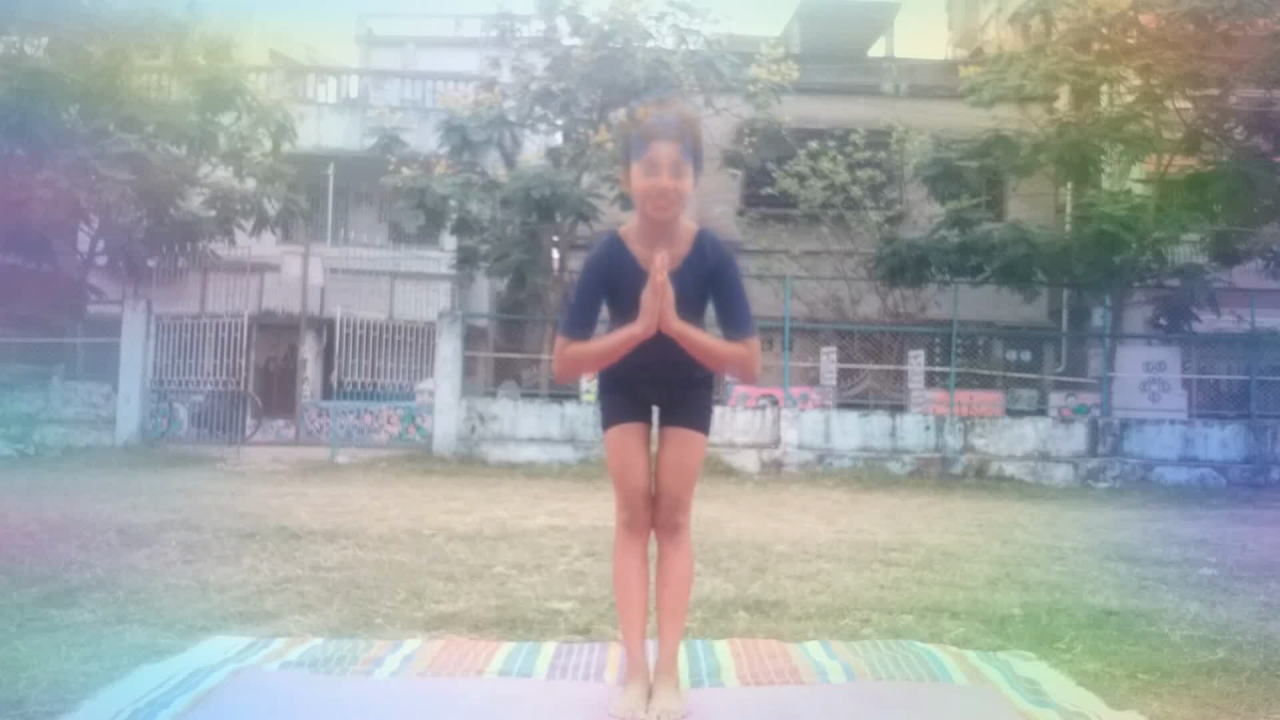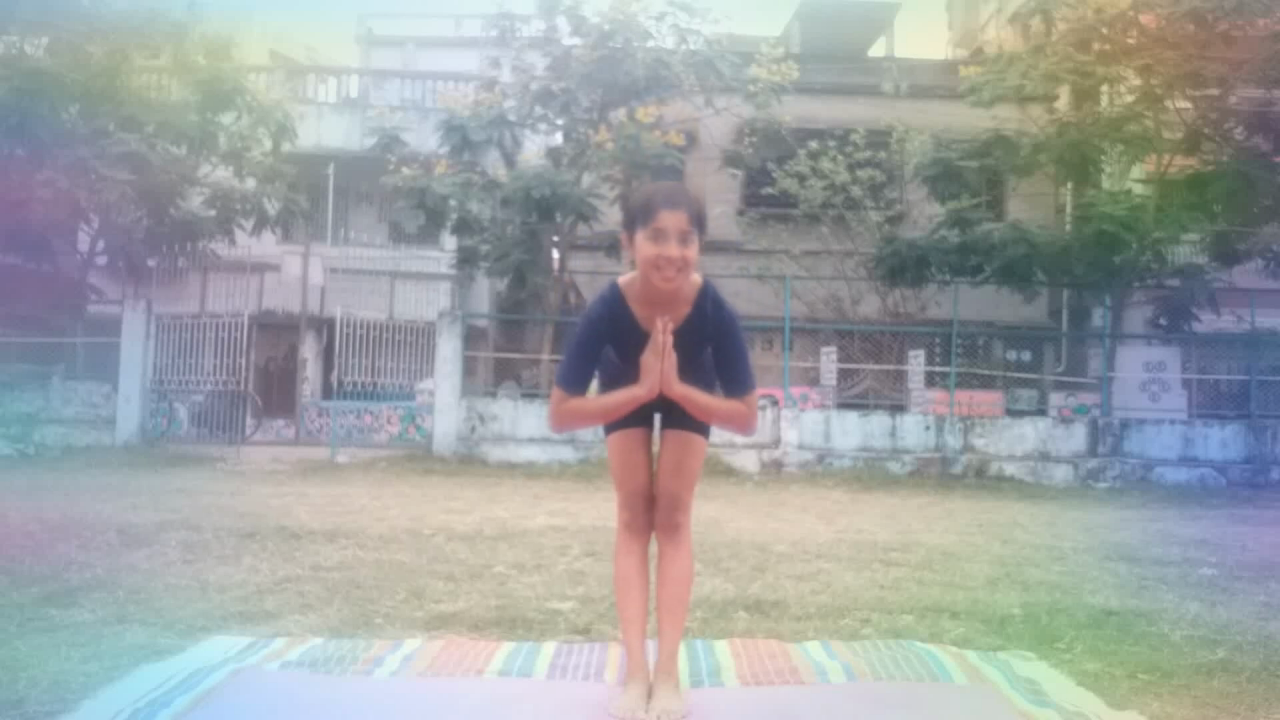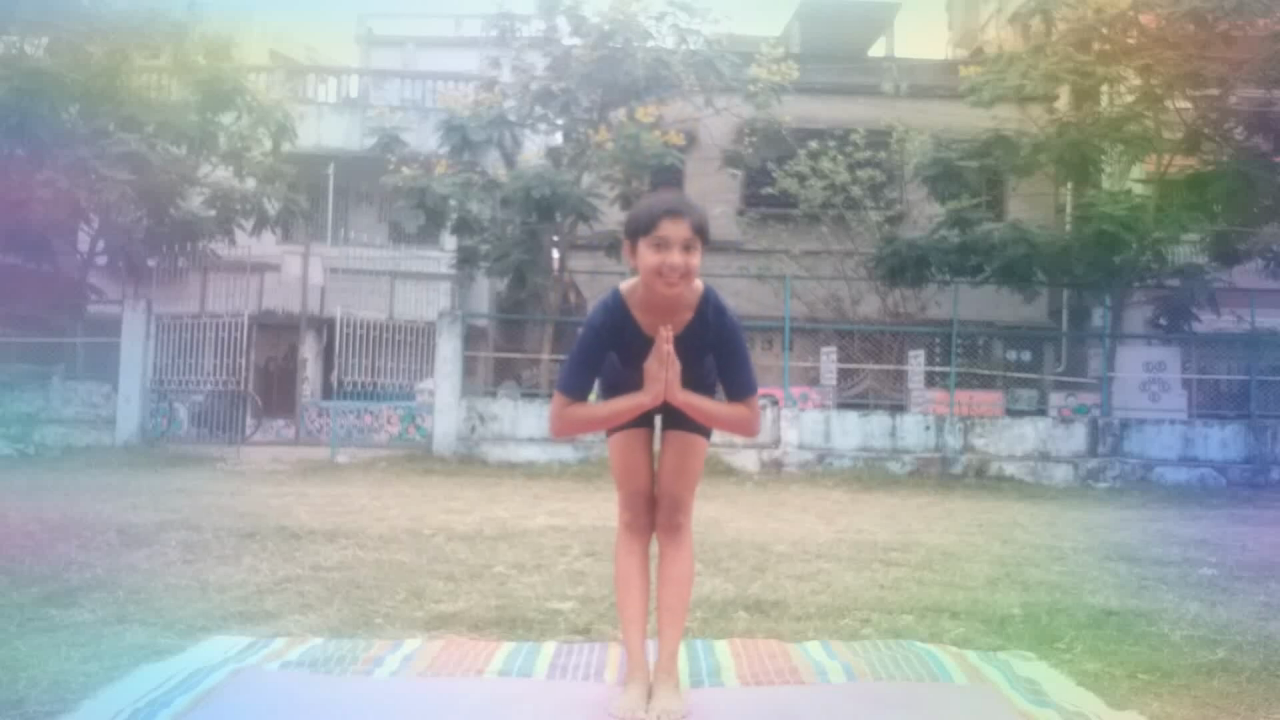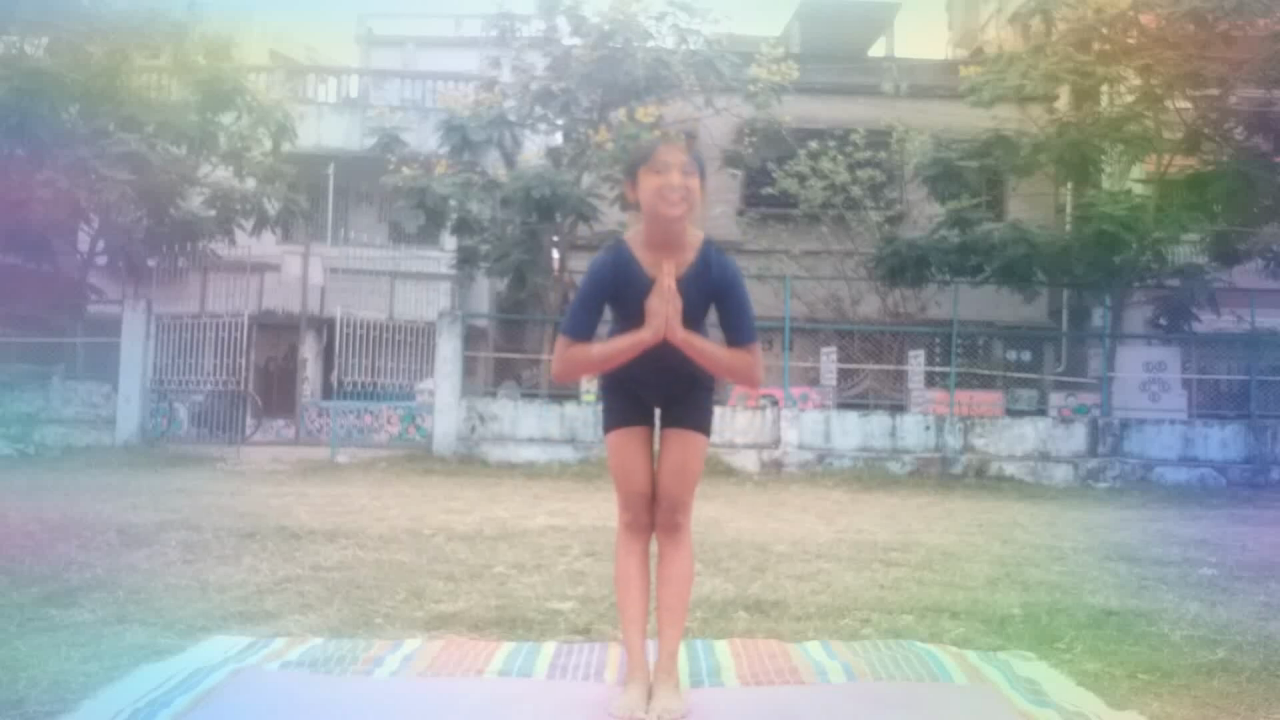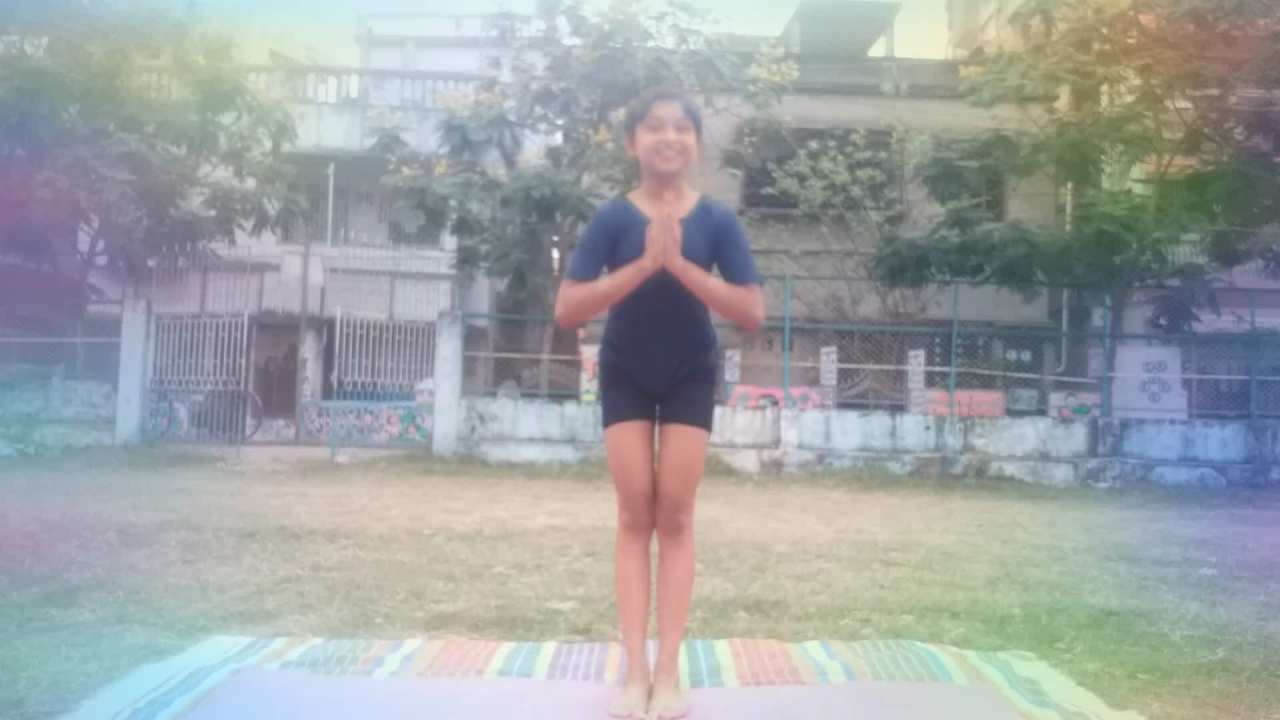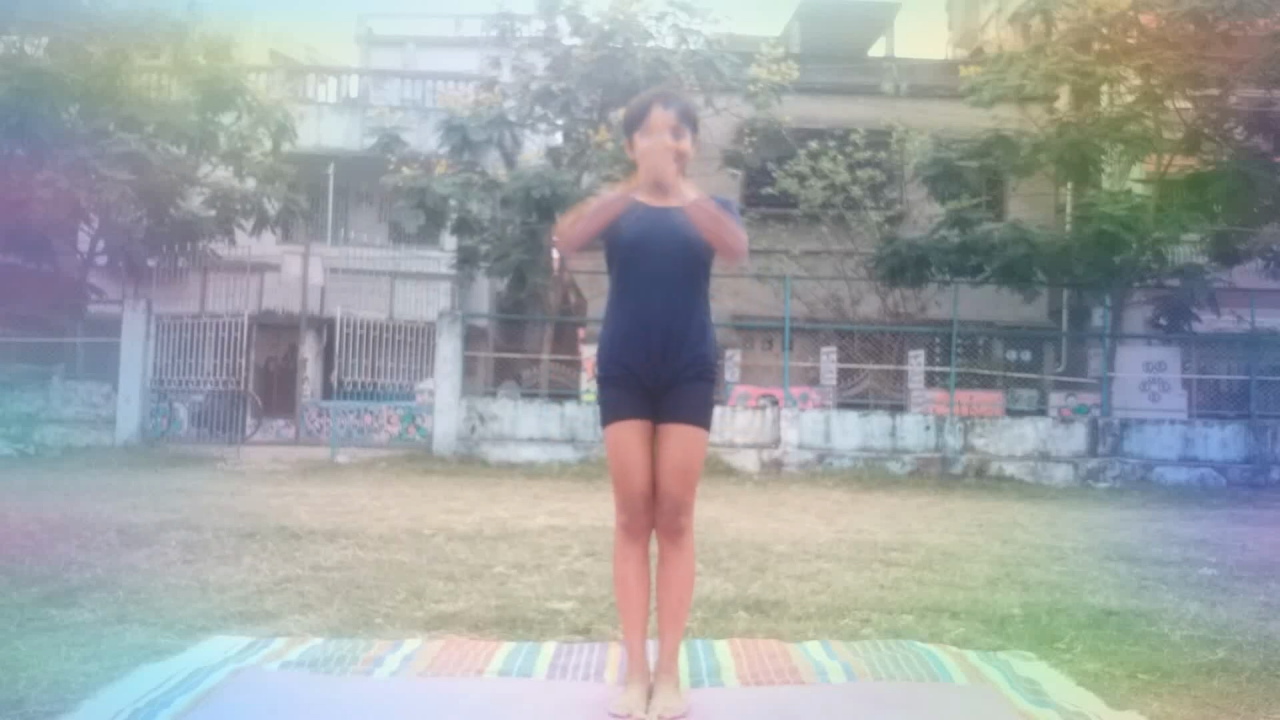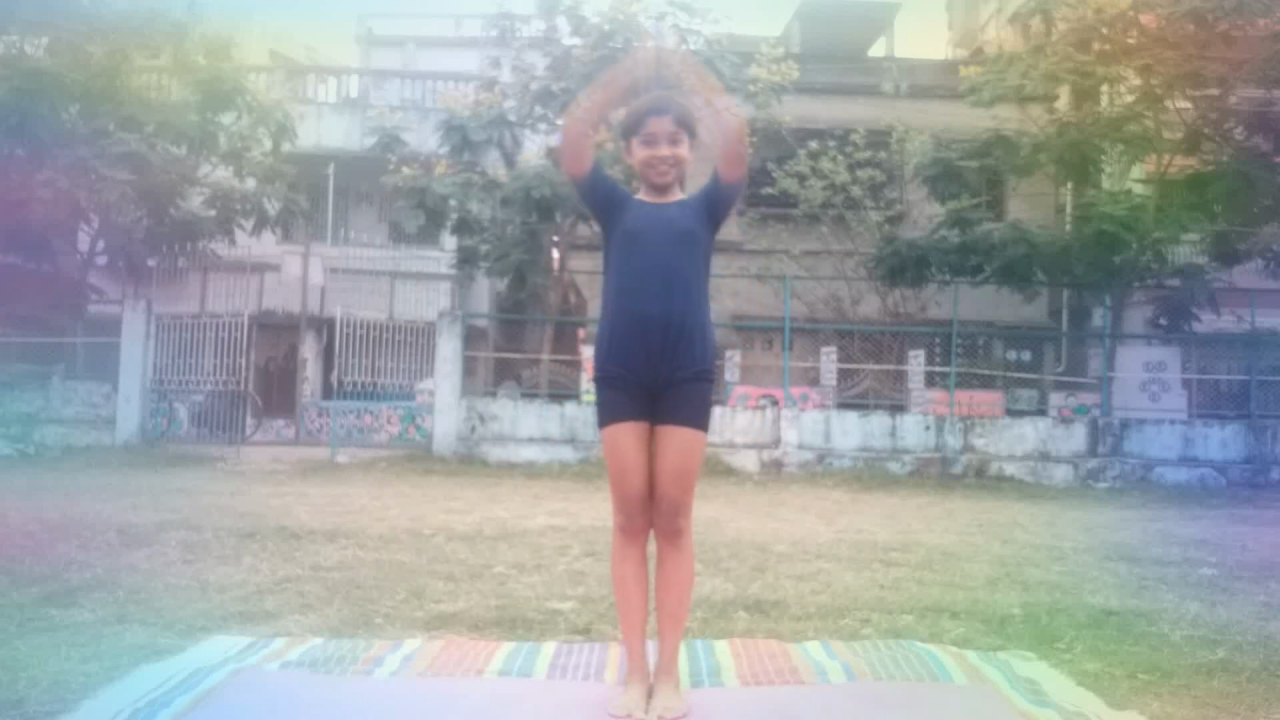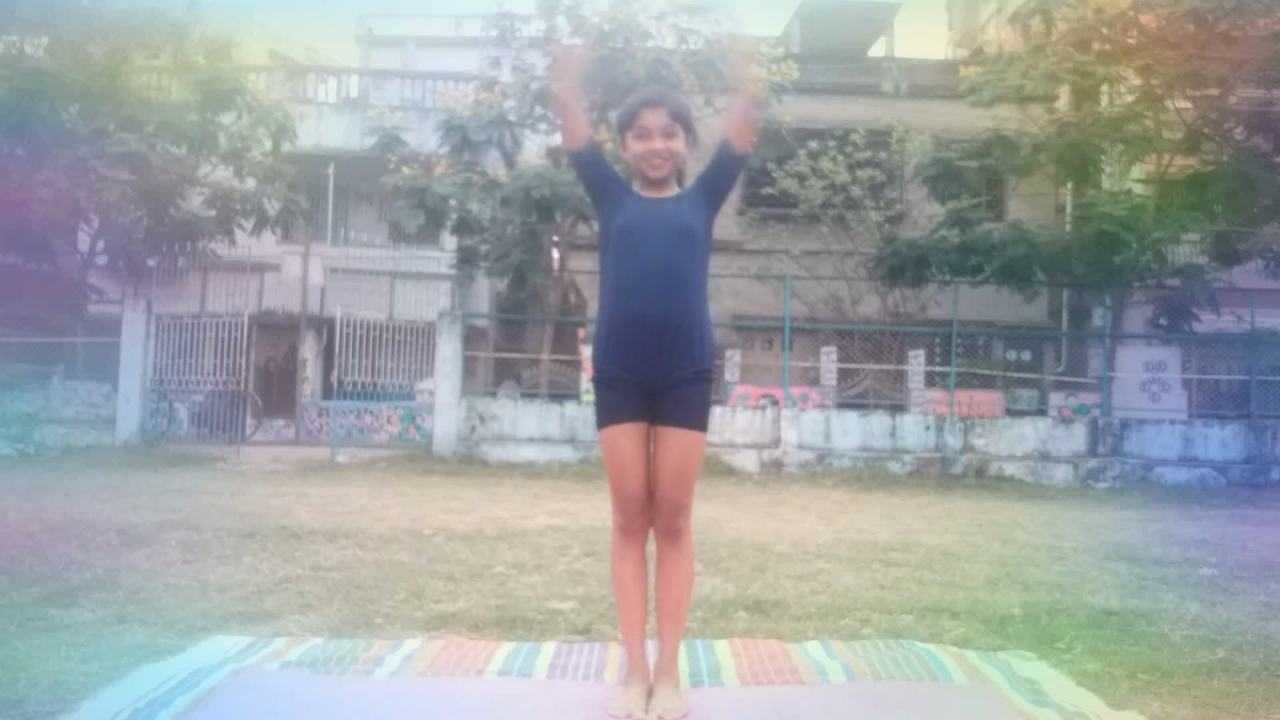
dt=0.2s
person 1, frame 1
left shoulder: (713, 253)
right shoulder: (608, 253)
left elbow: (748, 364)
right elbow: (564, 362)
left wrist: (675, 325)
right wrist: (640, 326)
left hip: (689, 386)
right hip: (623, 385)
left knee: (672, 515)
right knee: (632, 514)
right ankle: (633, 670)
person 1, frame 2
left shoulder: (714, 309)
right shoulder: (608, 307)
left elbow: (746, 417)
right elbow: (561, 414)
left wrist: (675, 385)
right wrist: (642, 387)
left hip: (691, 396)
right hip: (625, 396)
left knee: (672, 516)
right knee: (633, 516)
left ankle: (668, 673)
right ankle: (634, 672)
person 1, frame 3
left shoulder: (716, 315)
right shoulder: (609, 314)
left elbow: (749, 420)
right elbow: (561, 420)
left wrist: (678, 394)
right wrist: (645, 396)
left hip: (692, 398)
right hip: (628, 398)
left knee: (674, 518)
right knee: (635, 518)
left ankle: (668, 673)
right ankle: (635, 672)
person 1, frame 4
left shoulder: (717, 266)
right shoulder: (612, 262)
left elbow: (751, 370)
right elbow: (562, 365)
left wrist: (680, 333)
right wrist: (646, 332)
left hip: (689, 388)
right hip: (627, 387)
left knee: (673, 518)
right knee: (634, 517)
left ankle: (667, 672)
right ankle: (634, 670)
person 1, frame 5
left shoulder: (717, 219)
right shoulder: (613, 217)
left elbow: (753, 312)
right elbow: (566, 309)
left wrist: (680, 262)
right wrist: (645, 262)
left hip: (690, 379)
right hip: (626, 378)
left knee: (674, 516)
right knee: (633, 515)
person 1, frame 6
left shoulder: (711, 208)
right shoulder: (617, 208)
left elbow: (736, 248)
right elbow: (565, 238)
left wrist: (682, 191)
right wrist: (634, 185)
left hip: (688, 376)
right hip: (623, 375)
left knee: (676, 518)
right knee: (633, 516)
person 1, frame 7
left shoulder: (705, 206)
right shoulder: (615, 204)
left elbow: (737, 144)
right elbow: (572, 146)
left wrist: (692, 73)
right wrist: (626, 73)
left hip: (687, 375)
right hip: (620, 374)
left knee: (673, 520)
right knee: (630, 519)
person 1, frame 8
left shoulder: (702, 200)
right shoulder: (611, 197)
left elbow: (743, 124)
right elbow: (570, 112)
left hip: (686, 374)
right hip: (618, 373)
left knee: (672, 520)
right knee: (629, 520)
